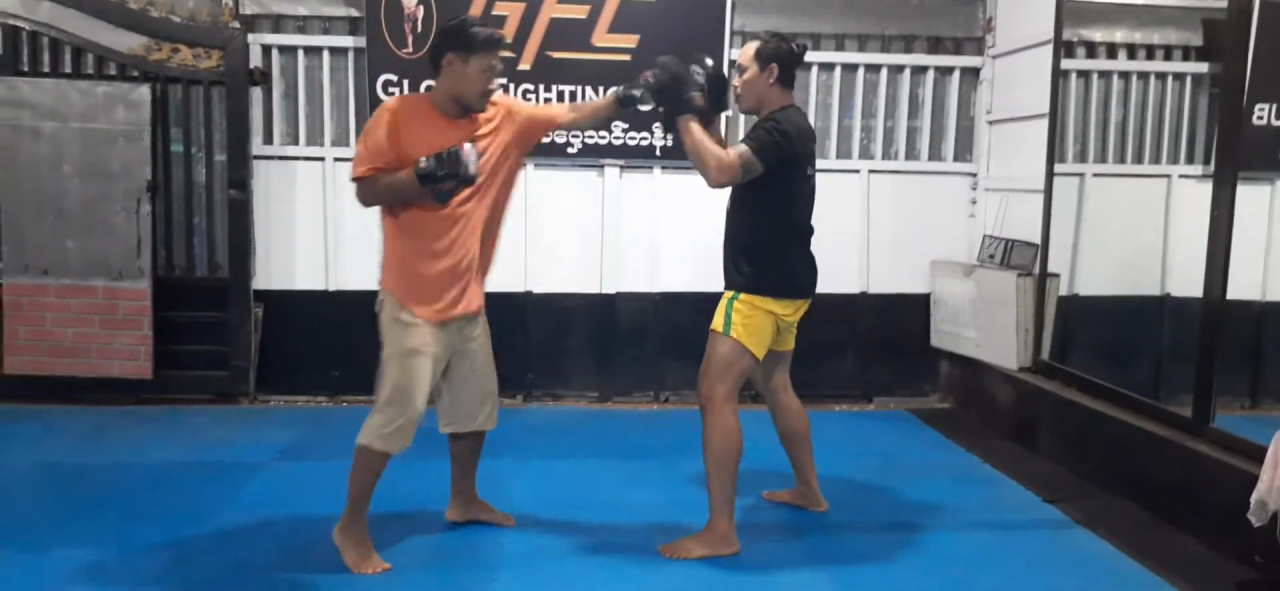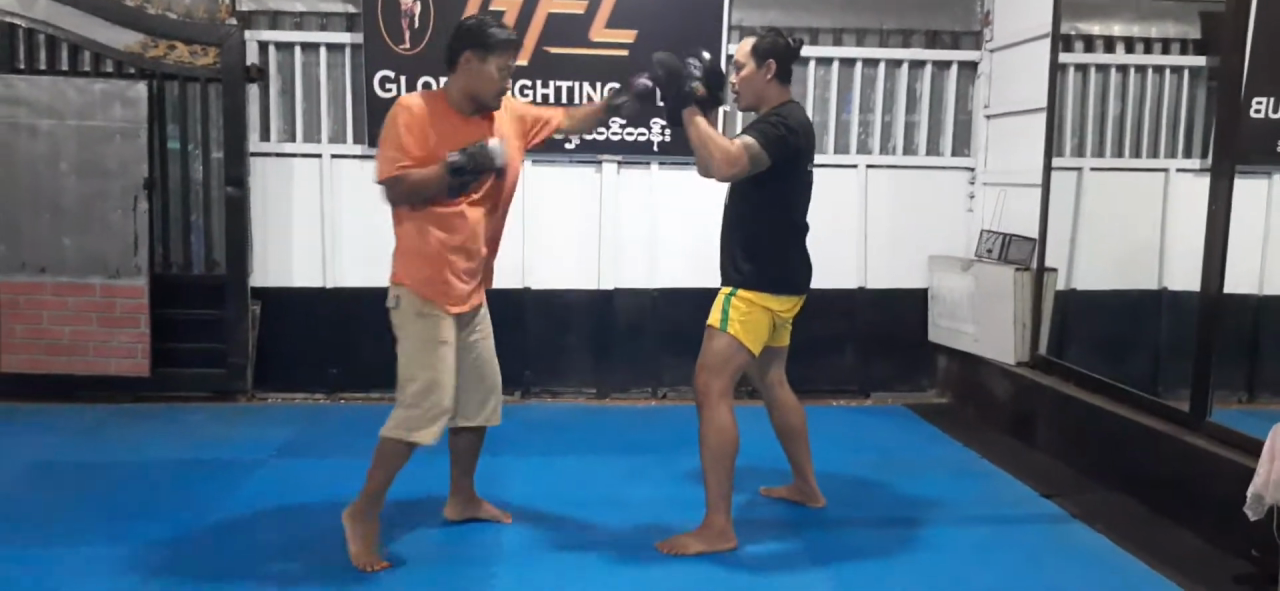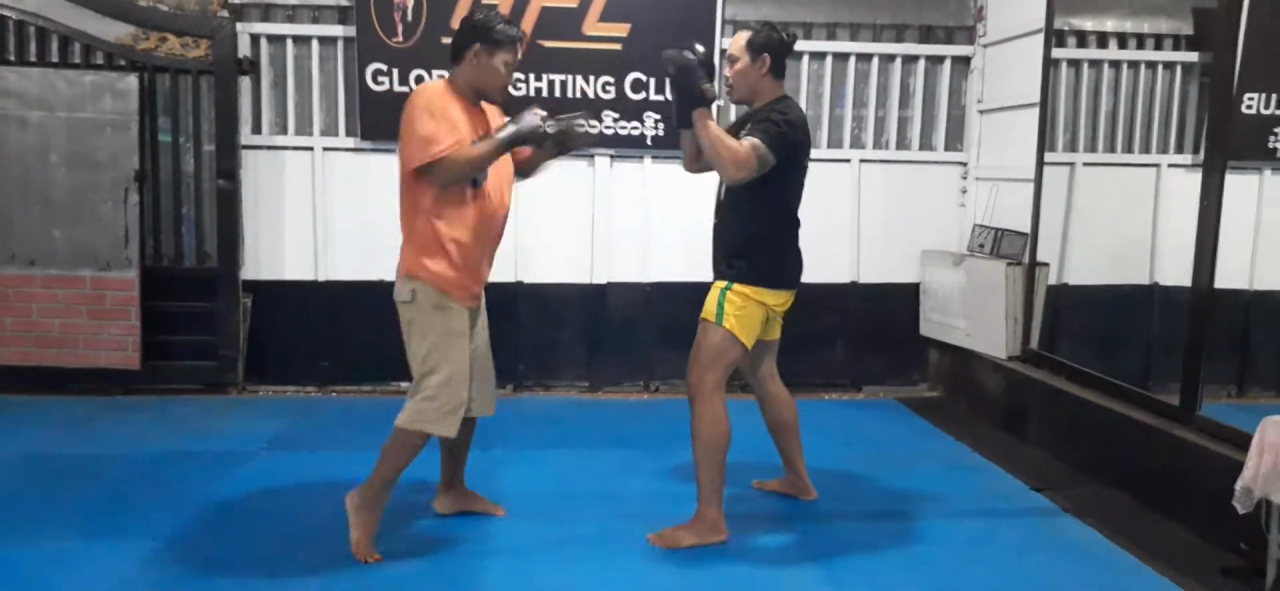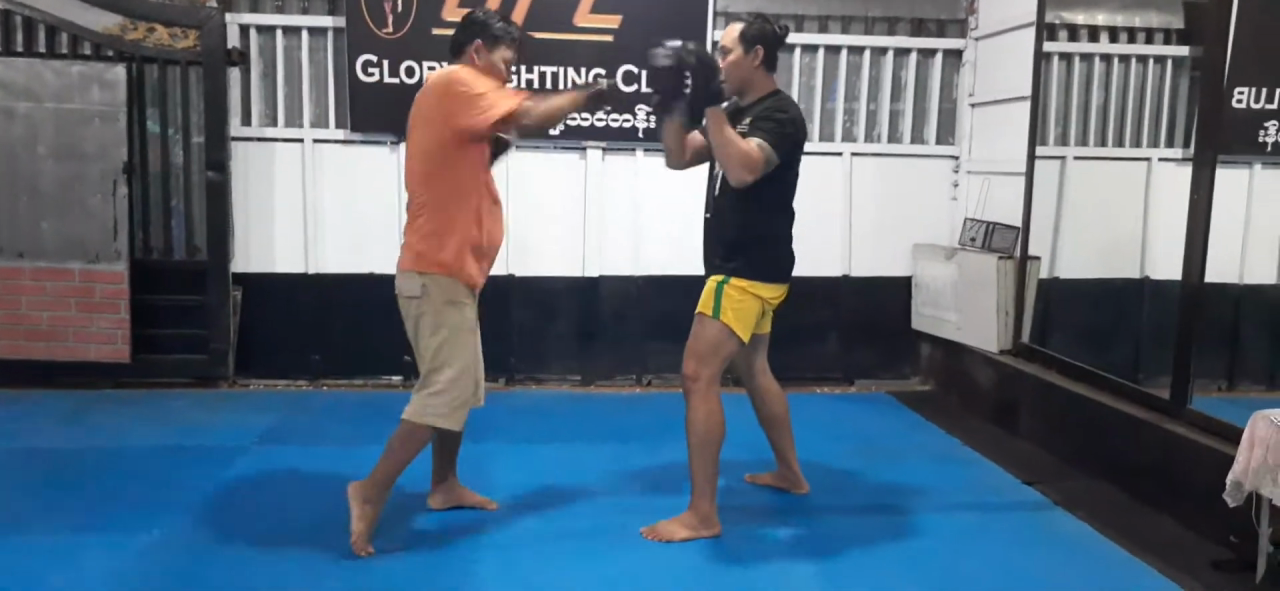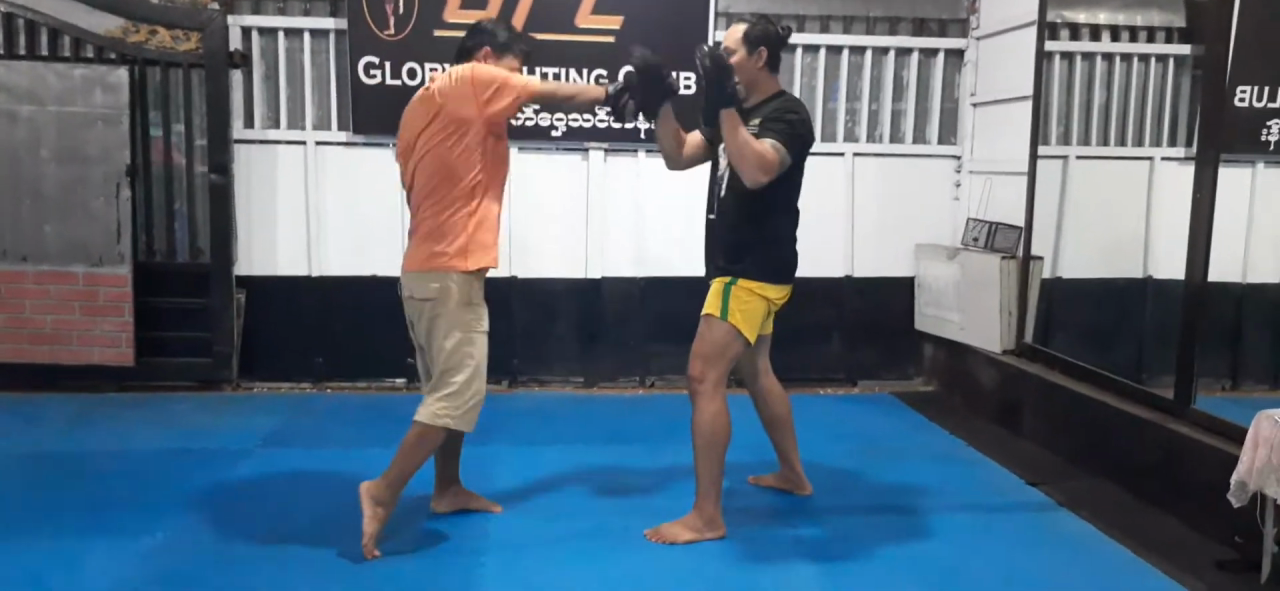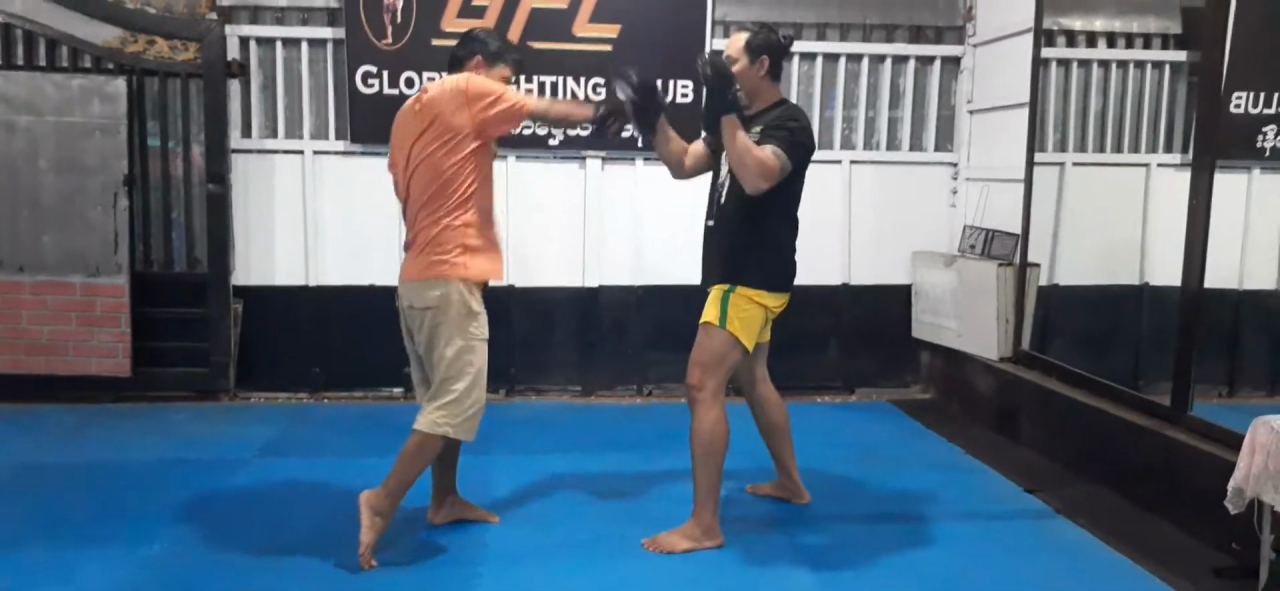
dt=0.1s
person 1, frame 1
left shoulder: (504, 114)
right shoulder: (395, 115)
left elbow: (569, 116)
right elbow: (368, 190)
left wrist: (620, 99)
right wrist: (428, 174)
left hip: (466, 295)
right hip: (410, 297)
left knee: (475, 400)
right knee: (396, 411)
left ankle: (464, 499)
right ankle: (351, 524)
person 1, frame 2
left shoulder: (509, 115)
right shoulder: (413, 110)
left elbow: (567, 121)
right elbow: (397, 190)
left wrist: (619, 99)
right wrist: (458, 168)
left hip: (471, 290)
right hip: (423, 290)
left knee: (479, 397)
right knee: (425, 405)
left ankle: (462, 497)
right ankle: (363, 512)
person 1, frame 3
left shoulder: (485, 113)
right shoulder: (432, 98)
left elbow: (517, 167)
right elbow: (444, 172)
left wrist: (550, 144)
right wrist: (507, 136)
left hip: (462, 279)
right hip: (431, 278)
left knee: (470, 390)
right knee: (436, 396)
left ankle: (452, 490)
right ankle: (367, 498)
person 1, frame 4
left shoulder: (471, 96)
right shoulder: (453, 84)
right elbow: (532, 114)
left wrist: (488, 150)
right wrist: (591, 90)
left hip: (454, 268)
right hip: (436, 270)
left knee: (460, 384)
right knee: (447, 390)
left ankle: (445, 485)
right ankle: (372, 490)
person 1, frame 5
left shoulder: (422, 102)
right shoulder: (473, 82)
right elbow: (555, 92)
left wrist: (482, 149)
right wrist: (612, 94)
left hip: (427, 267)
right hip: (450, 269)
left knee: (454, 386)
right knee: (456, 391)
left ankle: (448, 487)
right ankle: (383, 490)
person 1, frame 6
left shoulder: (410, 111)
right shoulder: (465, 92)
right elbow: (545, 110)
right wrist: (601, 111)
left hip: (422, 276)
right hip: (448, 277)
left knee: (450, 394)
right knee: (455, 400)
left ankle: (445, 499)
right ankle: (381, 500)
person 2, frame 1
left shoulder: (781, 128)
right shoulder: (779, 127)
left elbow: (718, 172)
right elbow: (719, 171)
left wrist: (684, 112)
right wrist: (703, 115)
left hip: (763, 286)
right hip: (780, 281)
left knee: (715, 393)
right knee: (775, 385)
left ankle: (720, 531)
right ankle: (809, 490)
person 2, frame 2
left shoulder: (783, 123)
right shoulder: (775, 122)
left elbow: (725, 164)
right elbow: (714, 165)
left wrist: (687, 106)
right wrist: (702, 106)
left hip: (760, 281)
right hip: (775, 277)
left knee: (711, 389)
right knee: (770, 380)
left ankle: (718, 527)
right ankle: (806, 486)
person 2, frame 3
left shoulder: (783, 119)
right shoulder: (751, 120)
left elbow: (734, 169)
right elbow: (699, 162)
left wrist: (698, 106)
right wrist: (691, 105)
left hip: (755, 276)
right hip: (757, 273)
left knee: (703, 383)
right knee: (762, 375)
left ankle: (709, 520)
right ankle: (798, 479)
person 2, frame 4
left shoulder: (780, 115)
right shoulder: (739, 113)
left elbow: (741, 172)
right elbow: (678, 158)
left wrist: (709, 105)
right wrist: (673, 100)
left hip: (749, 270)
right hip: (749, 266)
left knee: (698, 376)
right knee: (753, 369)
left ankle: (702, 513)
right ankle: (791, 473)
person 2, frame 5
left shoulder: (787, 115)
right shoulder: (739, 114)
left elbow: (756, 172)
right elbow: (679, 156)
left wrist: (725, 106)
right wrist: (657, 101)
left hip: (755, 270)
right hip: (741, 266)
left knee: (704, 377)
right knee: (755, 370)
left ankle: (707, 516)
right ankle: (793, 474)
person 2, frame 6
left shoulder: (788, 123)
right shoulder: (739, 121)
left elbow: (756, 178)
right elbow: (684, 165)
left wrist: (725, 113)
right wrist: (653, 117)
left hip: (753, 278)
right hip: (740, 274)
left knee: (703, 386)
right knee: (753, 378)
left ankle: (704, 524)
right ankle: (790, 482)
